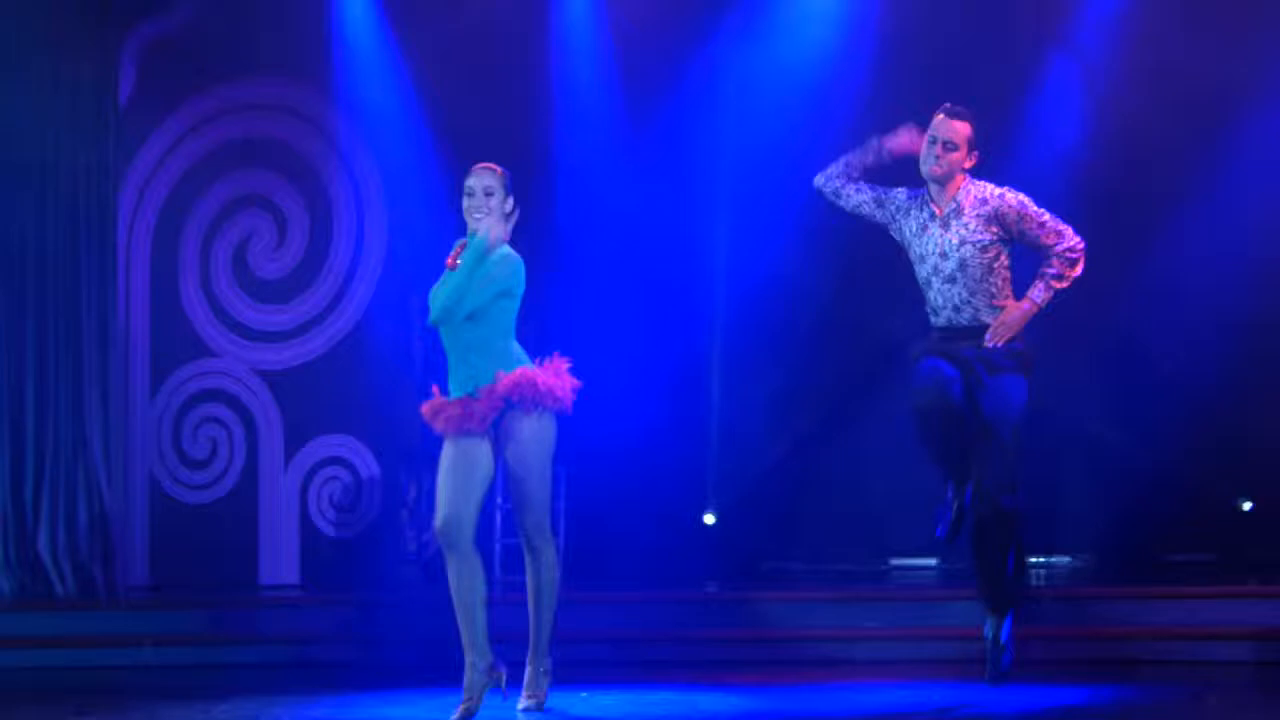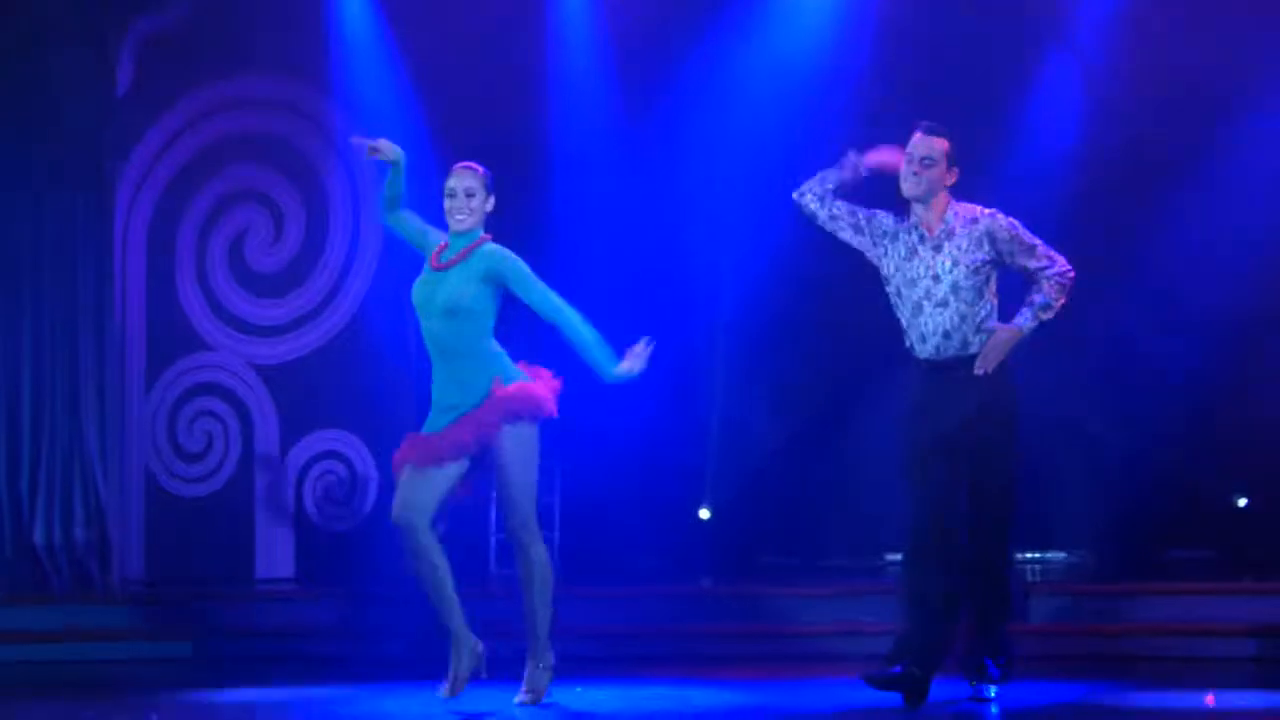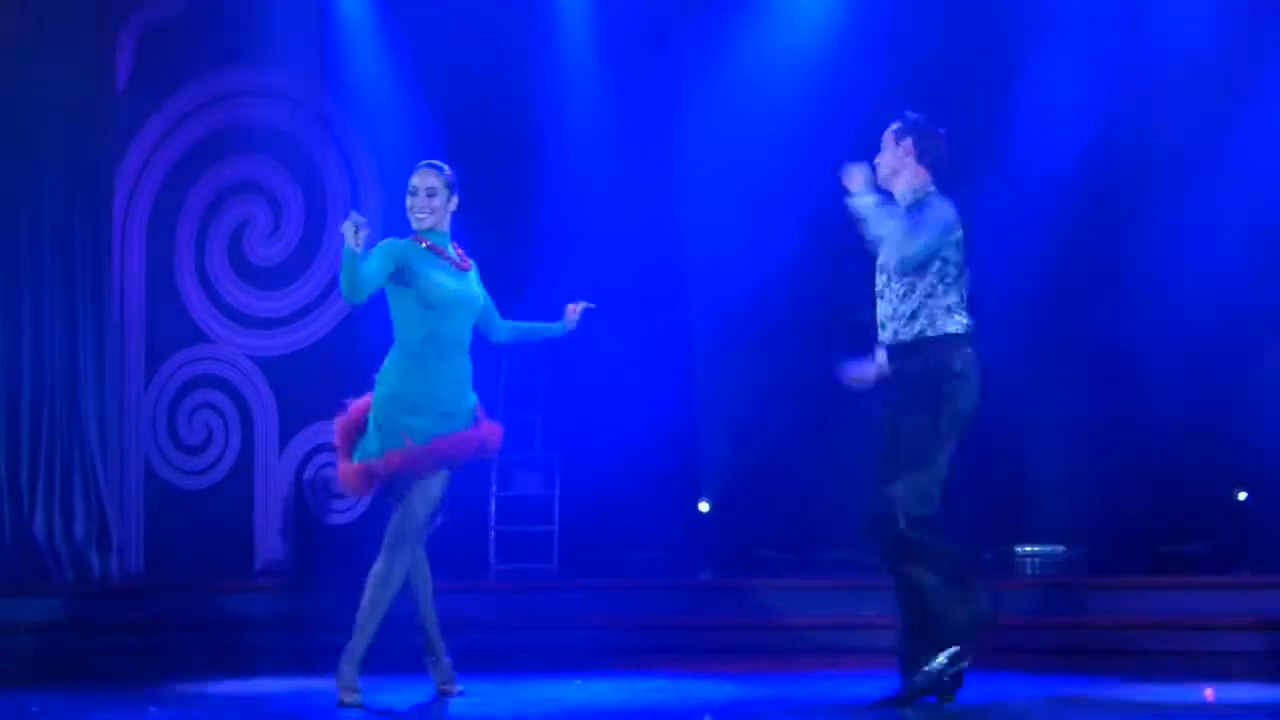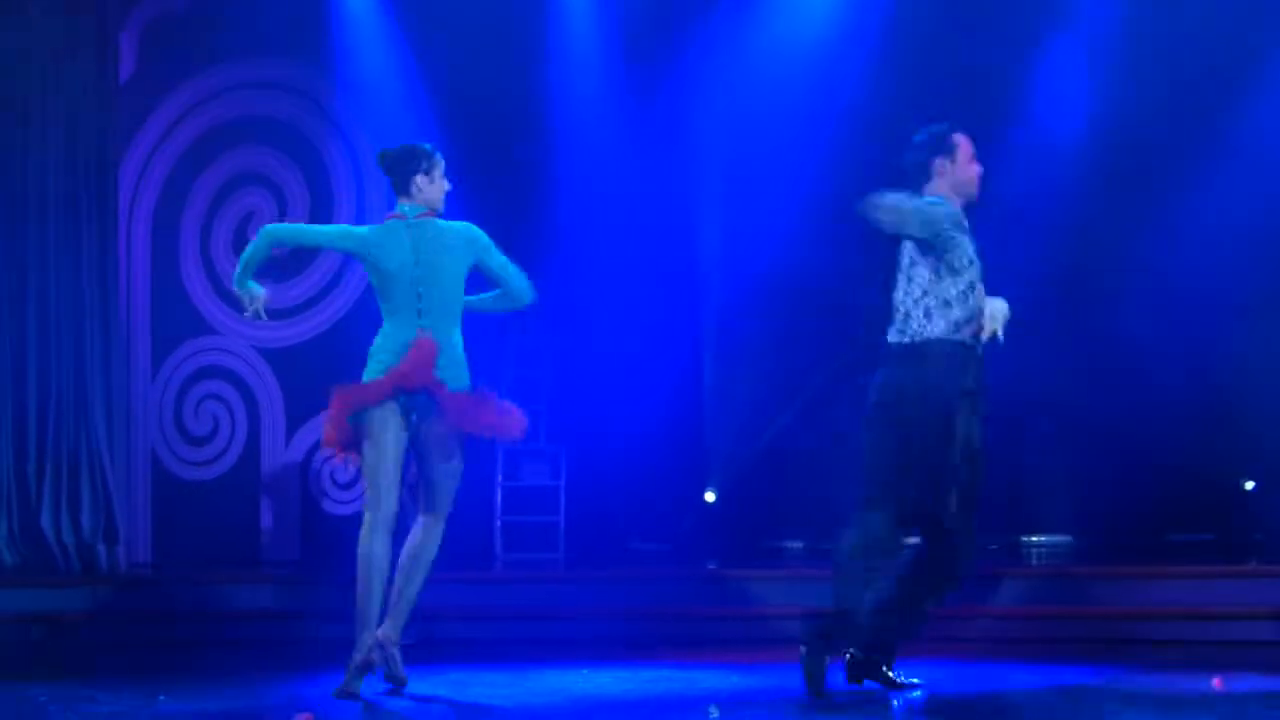
dt=0.4s
person 1, frame 1
left shoulder: (999, 203)
right shoulder: (902, 208)
left elbow: (1070, 248)
right elbow: (828, 184)
left wrist: (1030, 304)
right wrist: (884, 146)
left hip: (996, 349)
right hip: (943, 347)
left knee: (997, 478)
right knee: (935, 393)
left ankle: (1000, 605)
right ankle: (958, 487)
person 1, frame 2
left shoulder: (986, 226)
right shoulder: (882, 233)
left elbow: (1056, 273)
right elbow: (809, 198)
left wrist: (1013, 330)
right wrist: (863, 161)
left hip: (982, 390)
right hip: (928, 391)
left knee: (987, 525)
right knee: (928, 525)
left ankle: (986, 659)
right ankle: (916, 660)
person 1, frame 3
left shoulder: (932, 210)
right shoulder: (903, 212)
left elbow: (904, 250)
left wrist: (862, 196)
right wrist: (884, 359)
left hip: (936, 377)
right hip: (913, 375)
left knee: (901, 509)
right knee: (905, 510)
left ankle: (952, 634)
right ankle: (932, 662)
person 1, frame 4
left shoulder: (946, 231)
right shoulder: (933, 219)
right elbow: (890, 211)
left wrist: (986, 303)
left hip: (899, 381)
right hip: (937, 382)
left knee: (881, 518)
right knee: (946, 527)
left ankle: (835, 633)
right ankle: (871, 649)
person 2, frame 1
left shoulder: (505, 261)
right shoulder: (459, 257)
left elbow: (447, 318)
right elbow: (442, 320)
left hip: (517, 401)
right hip: (468, 408)
left knee: (535, 535)
right knee: (452, 531)
left ankle: (538, 667)
right ankle: (478, 666)
person 2, frame 2
left shoulder: (492, 258)
right shoulder: (427, 247)
left elbow: (553, 307)
right elbow: (387, 224)
left wrist: (607, 365)
right wrist: (397, 166)
left hip: (499, 403)
right hip: (450, 411)
left knee: (522, 530)
right knee: (408, 518)
left ankle: (540, 656)
right ankle: (461, 644)
person 2, frame 3
left shoulder: (469, 267)
right shoulder: (396, 252)
left elbow: (494, 328)
right elbow: (358, 289)
left wrist: (557, 322)
right wrist: (352, 253)
left hip: (454, 410)
right hip: (398, 404)
left knee: (406, 535)
right knee: (407, 536)
left ankle: (352, 659)
right ankle: (434, 646)
person 2, frame 4
left shoulder: (366, 236)
right shoulder: (463, 235)
left elbow: (277, 236)
right elbow: (522, 294)
left wrist: (248, 280)
left hip: (385, 378)
right hip: (448, 382)
left knee: (379, 513)
right knee: (436, 510)
left ankle: (369, 639)
right ankle: (390, 631)
